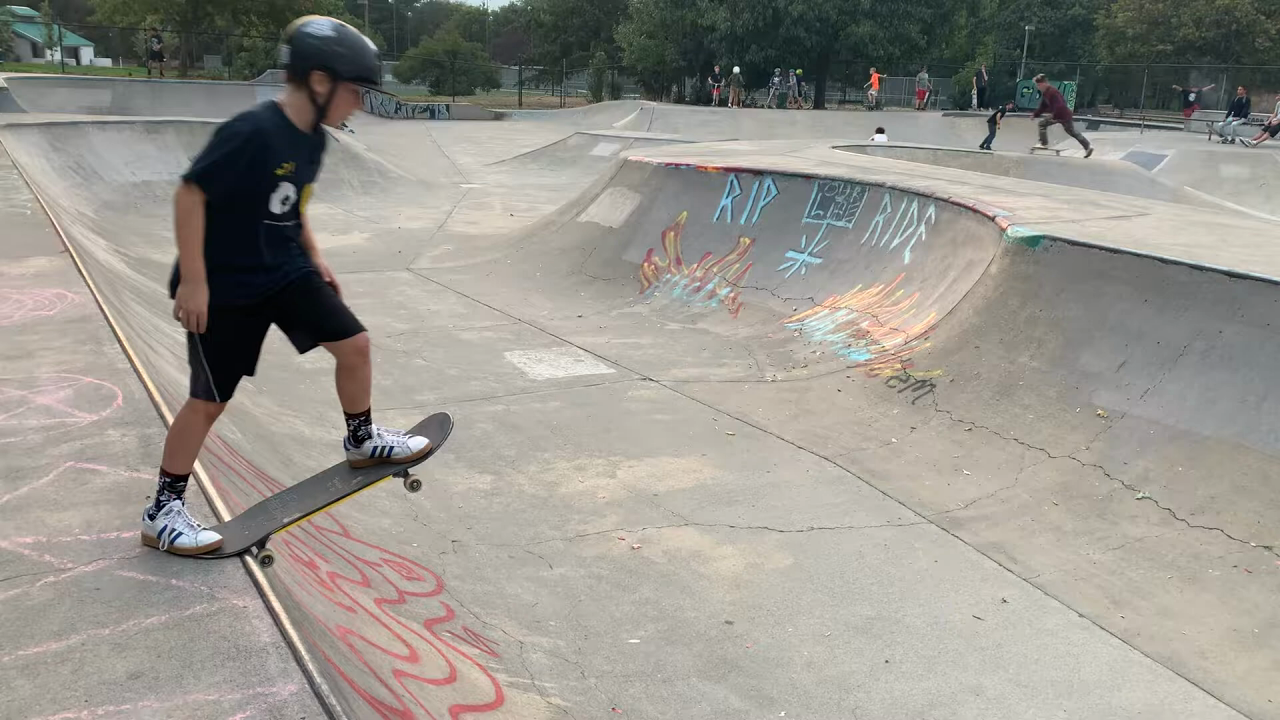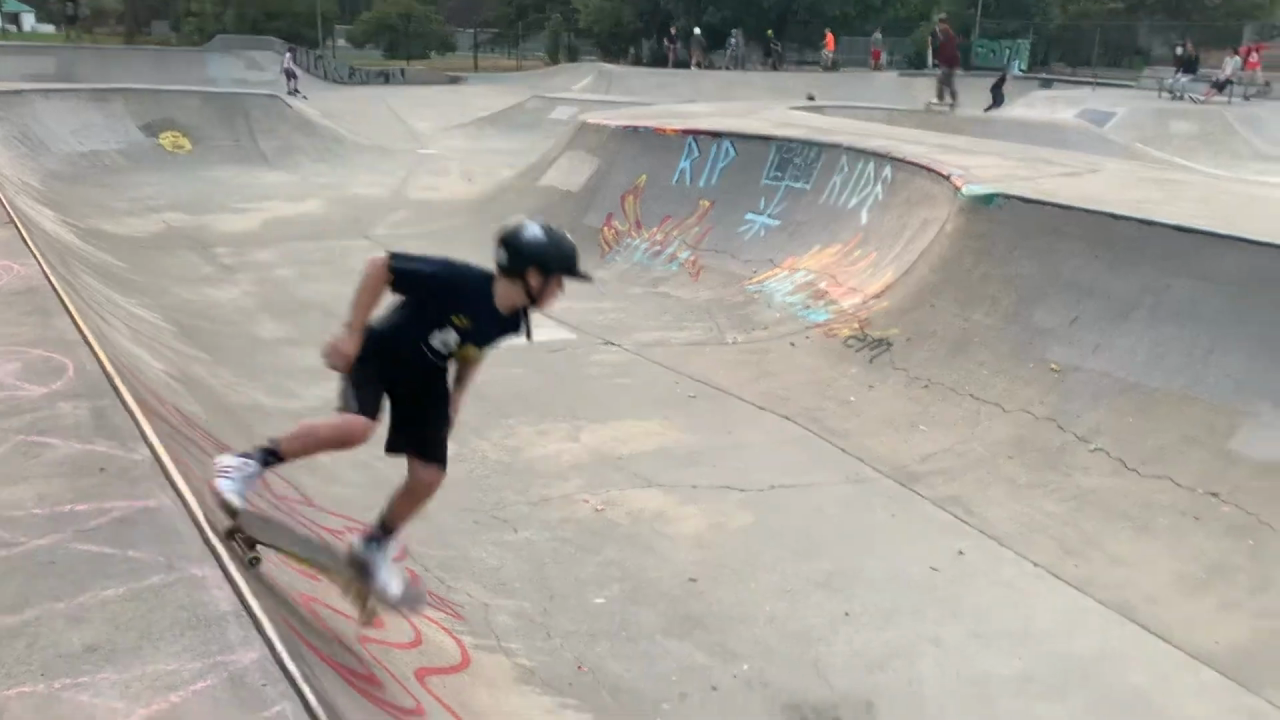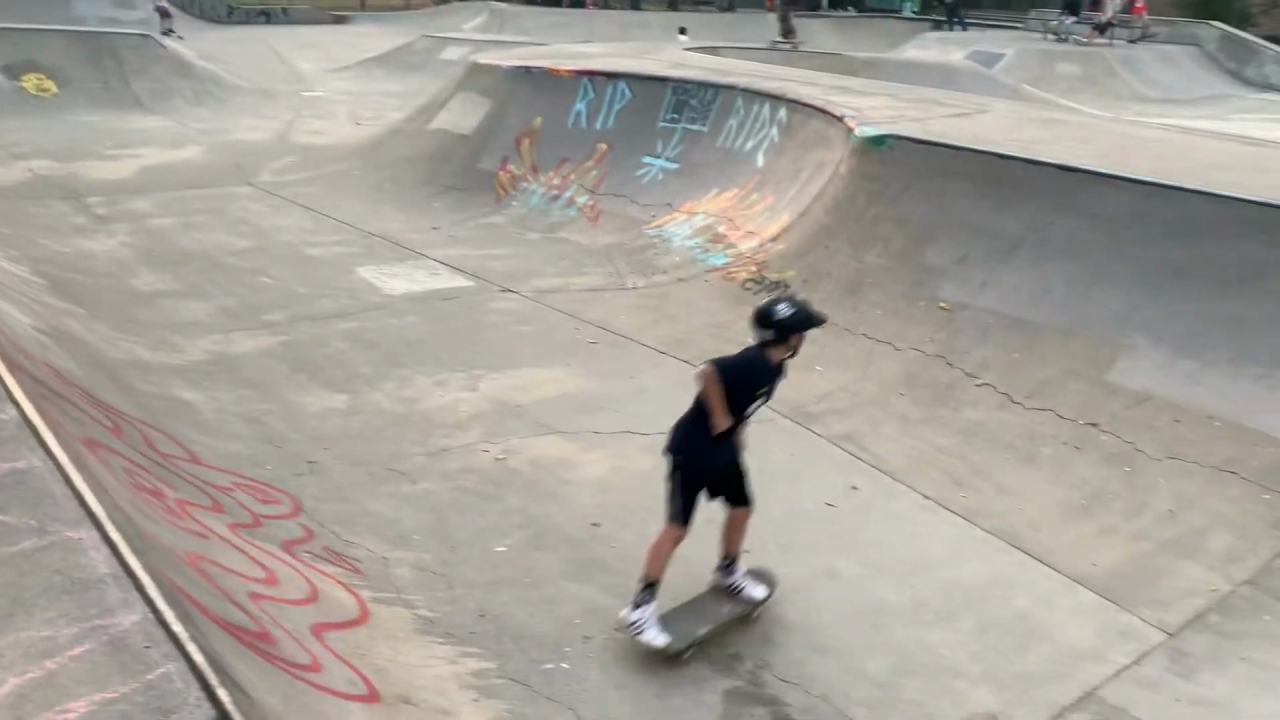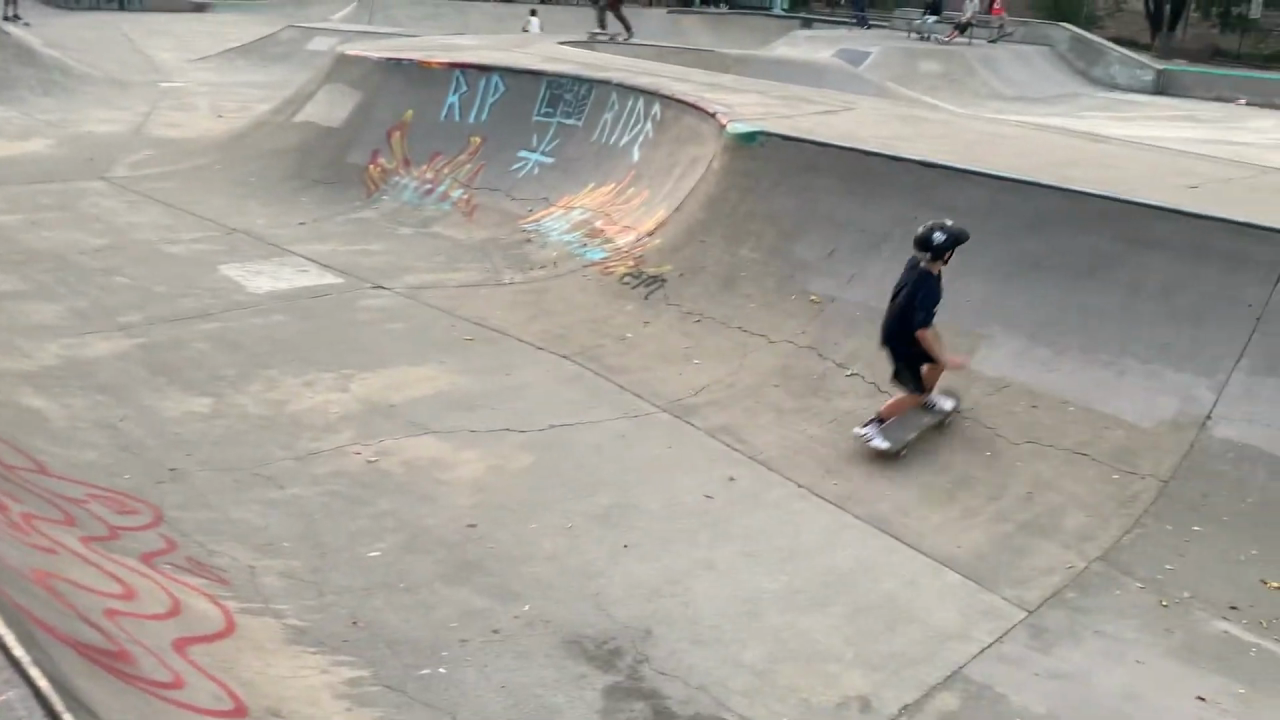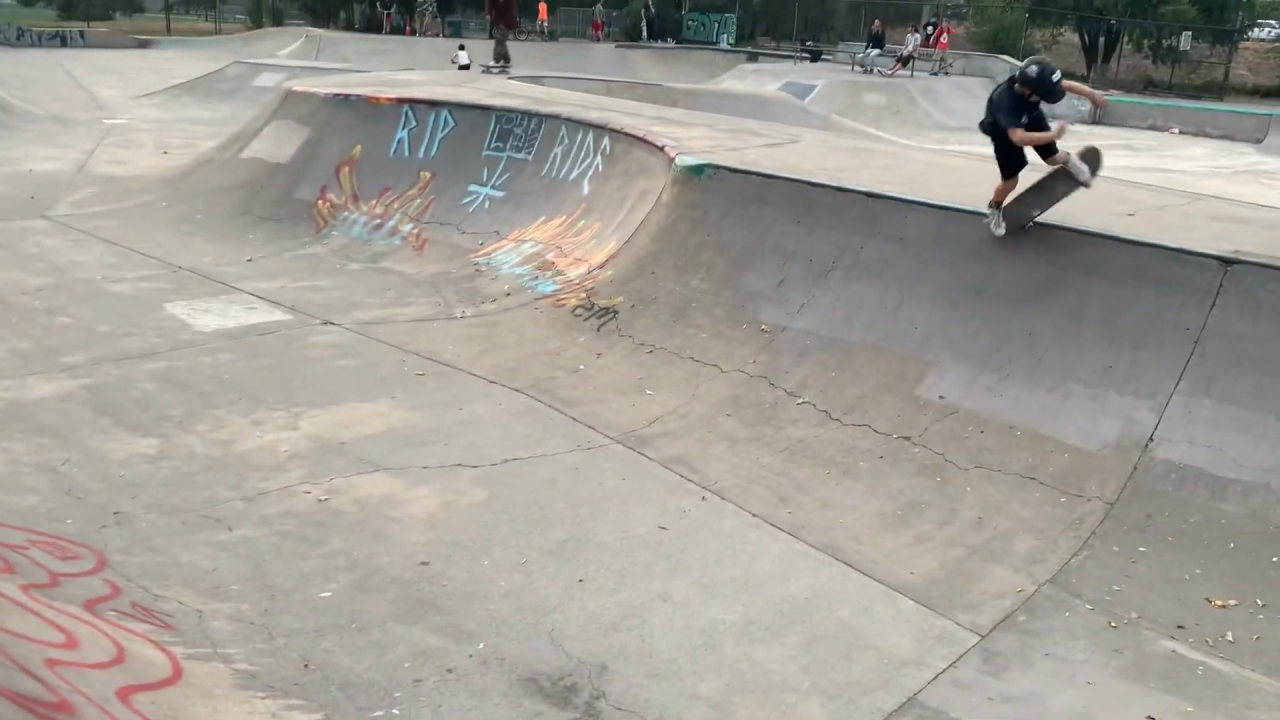
dt=0.5s
person 1, frame 1
left shoulder: (313, 138)
right shoulder: (250, 133)
right elbow: (191, 194)
left wrist: (315, 260)
right wrist: (191, 281)
left hip: (287, 271)
right hip: (227, 284)
left knee: (355, 344)
right knee: (209, 401)
left ankle: (361, 439)
right ankle: (162, 510)
person 1, frame 2
left shoulder: (514, 316)
right shoulder: (457, 282)
right elbow: (381, 265)
left wrist: (455, 398)
right wrist: (352, 330)
left hip: (426, 376)
right hip: (376, 354)
left knee: (427, 476)
right knee: (355, 428)
left ankle: (374, 545)
right ankle: (253, 461)
person 1, frame 3
left shoulder: (772, 364)
right shoulder: (754, 363)
right elbow: (707, 373)
right wrist: (721, 420)
left hip: (721, 444)
right hip: (693, 446)
left knee: (742, 508)
right knee: (678, 526)
left ankle: (729, 572)
right ankle: (641, 606)
person 1, frame 4
left shoulder: (917, 263)
right shoulder: (927, 289)
right elbow: (922, 331)
right wrist: (945, 359)
left hip: (902, 330)
right hip: (902, 341)
left knee: (938, 362)
right knee: (916, 394)
left ankle: (928, 396)
right ankle: (870, 426)
person 1, frame 5
left shoulder: (1037, 86)
right shoulder: (1005, 100)
left elbow: (1065, 84)
right elbow: (1017, 137)
left wrist: (1091, 94)
right wrist: (1052, 134)
left hip: (1032, 121)
right hip: (1005, 135)
left knee: (1053, 158)
right knee: (1010, 180)
left ankle: (1068, 159)
right ankle: (995, 208)
